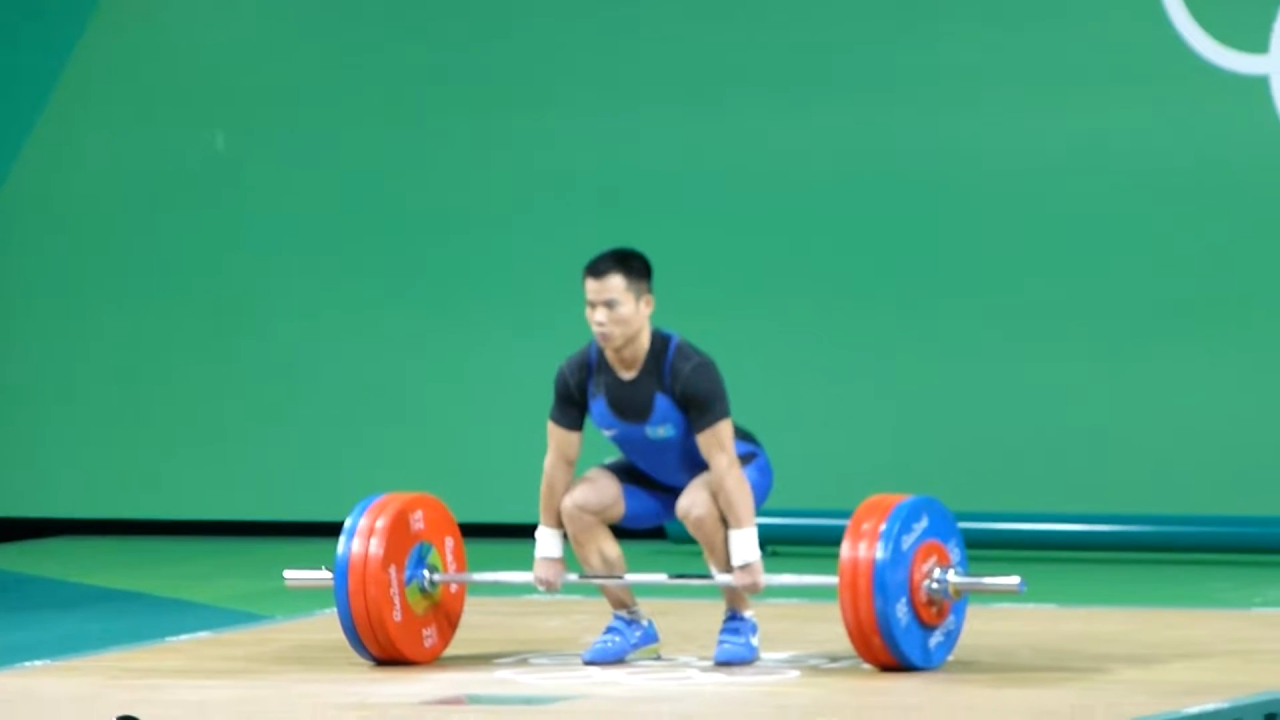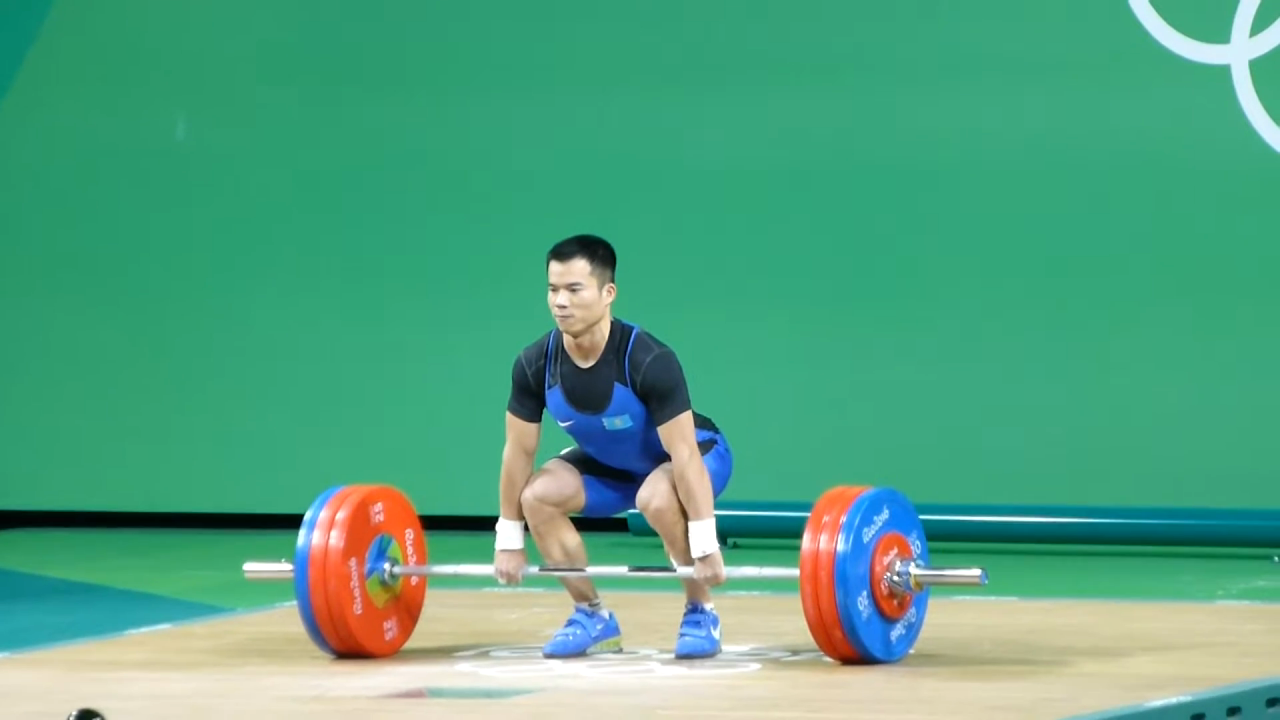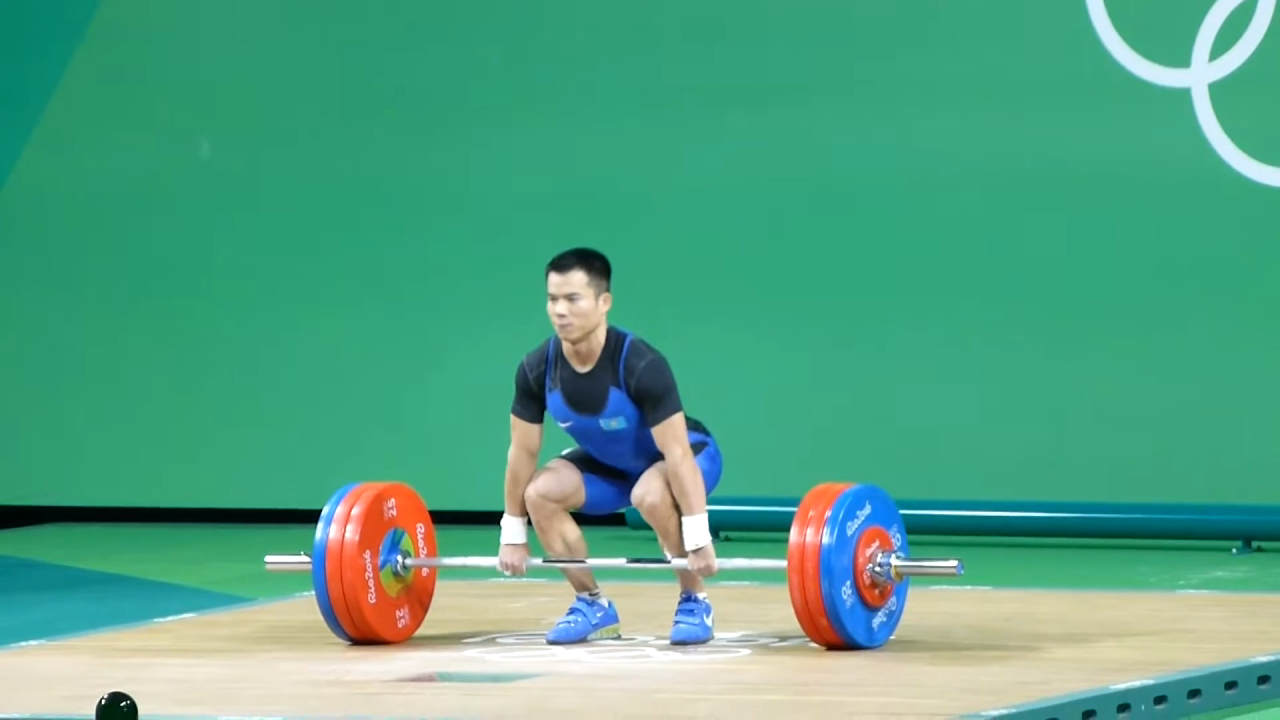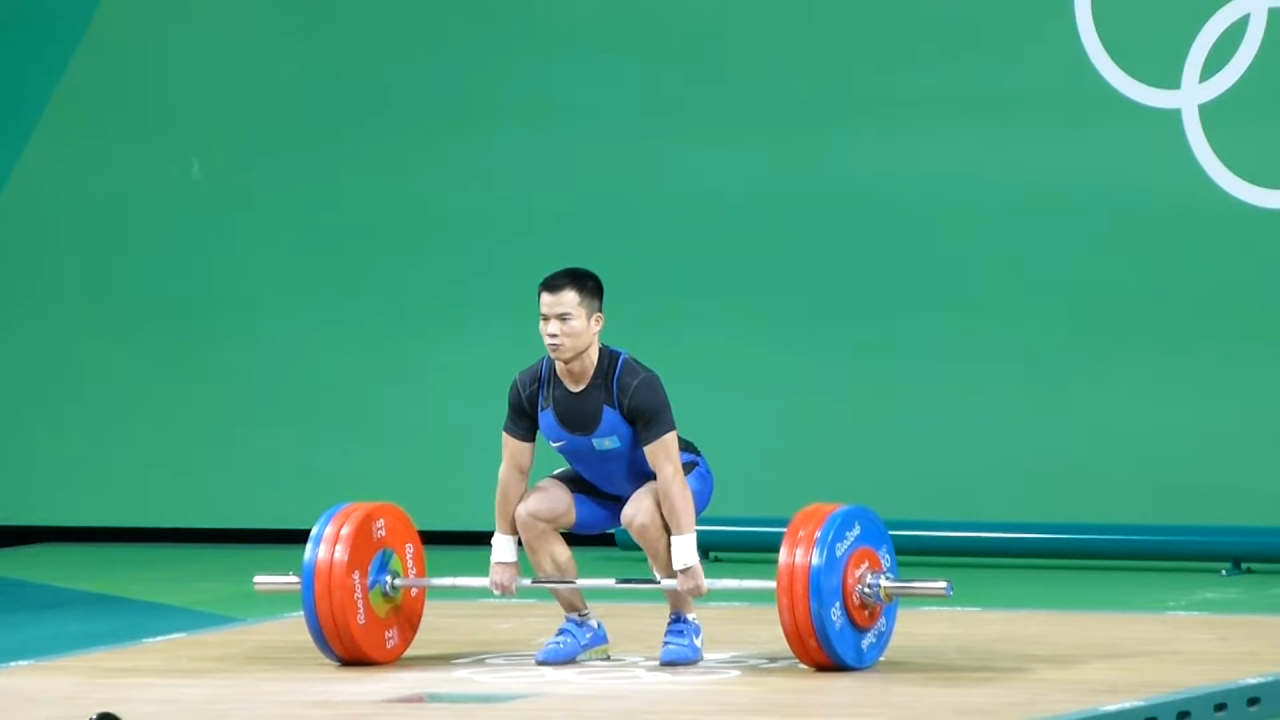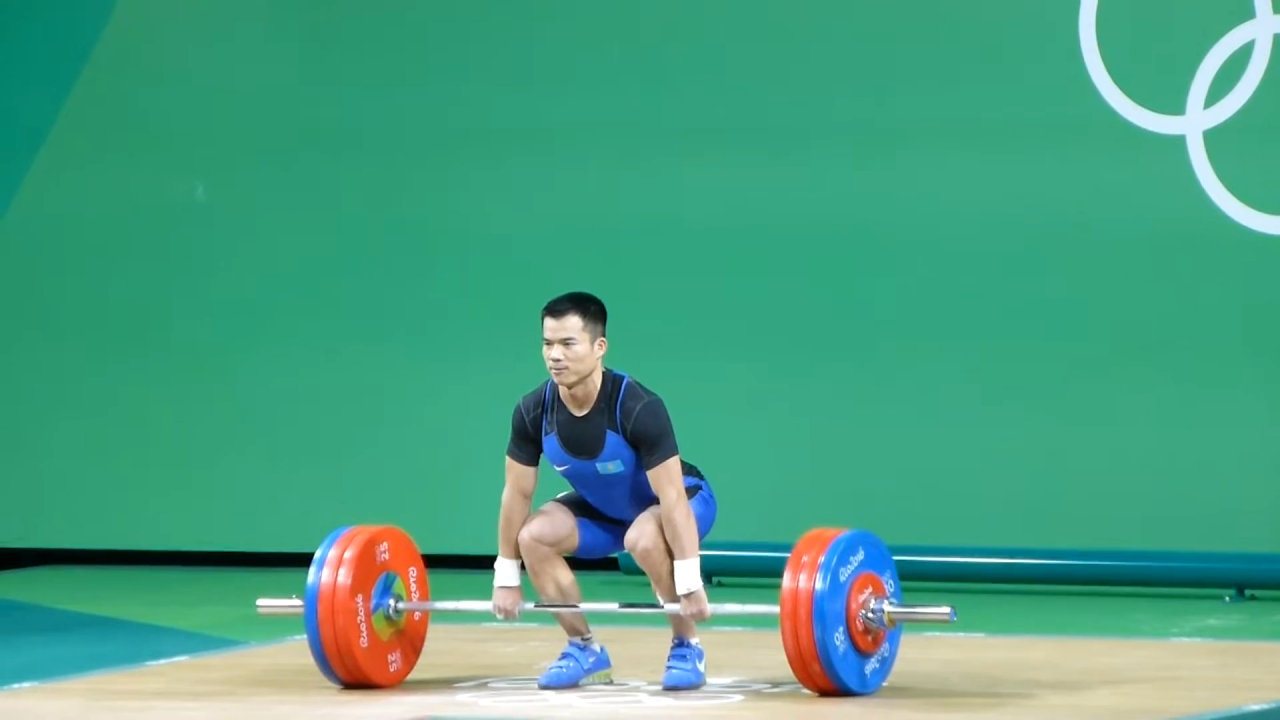
dt=1s
person 1, frame 1
left shoulder: (688, 368)
right shoulder: (577, 373)
left elbow: (723, 462)
right elbow: (559, 460)
left wrist: (746, 552)
right wrist: (548, 548)
left hip: (737, 466)
right hip: (655, 473)
left knee: (697, 506)
right knee: (577, 503)
left ankle: (740, 620)
right ankle: (632, 621)
person 1, frame 2
left shoulder: (648, 359)
right shoulder: (535, 363)
left elbow: (683, 454)
right elbow: (518, 451)
left wrist: (706, 544)
right wrist: (509, 540)
left hip: (697, 452)
right hip: (610, 462)
left knee: (656, 498)
right knee: (537, 495)
left ankle: (701, 614)
right ankle: (592, 615)
person 1, frame 3
left shoulder: (640, 365)
right shoulder: (536, 368)
left elbow: (677, 454)
right elbow: (522, 452)
left wrist: (698, 539)
right wrist: (513, 534)
left hip: (688, 453)
right hip: (609, 462)
left knee: (650, 494)
right knee: (540, 491)
left ankle: (694, 603)
right ankle: (593, 604)
person 1, frame 4
left shoulder: (633, 383)
right shoulder: (529, 386)
left elbow: (668, 472)
right elbow: (513, 469)
left wrist: (687, 558)
right wrist: (503, 553)
left hip: (679, 474)
right hip: (600, 482)
left knee: (640, 515)
right knee: (530, 511)
left ankle: (683, 624)
right ankle: (582, 625)
person 1, frame 5
left shoulder: (637, 407)
right shoulder: (533, 411)
left elbow: (671, 497)
right elbow: (517, 493)
left wrist: (690, 583)
right wrist: (507, 577)
left hip: (682, 497)
right hip: (603, 505)
left knee: (644, 539)
right knee: (533, 535)
left ankle: (687, 648)
right ankle: (585, 649)
